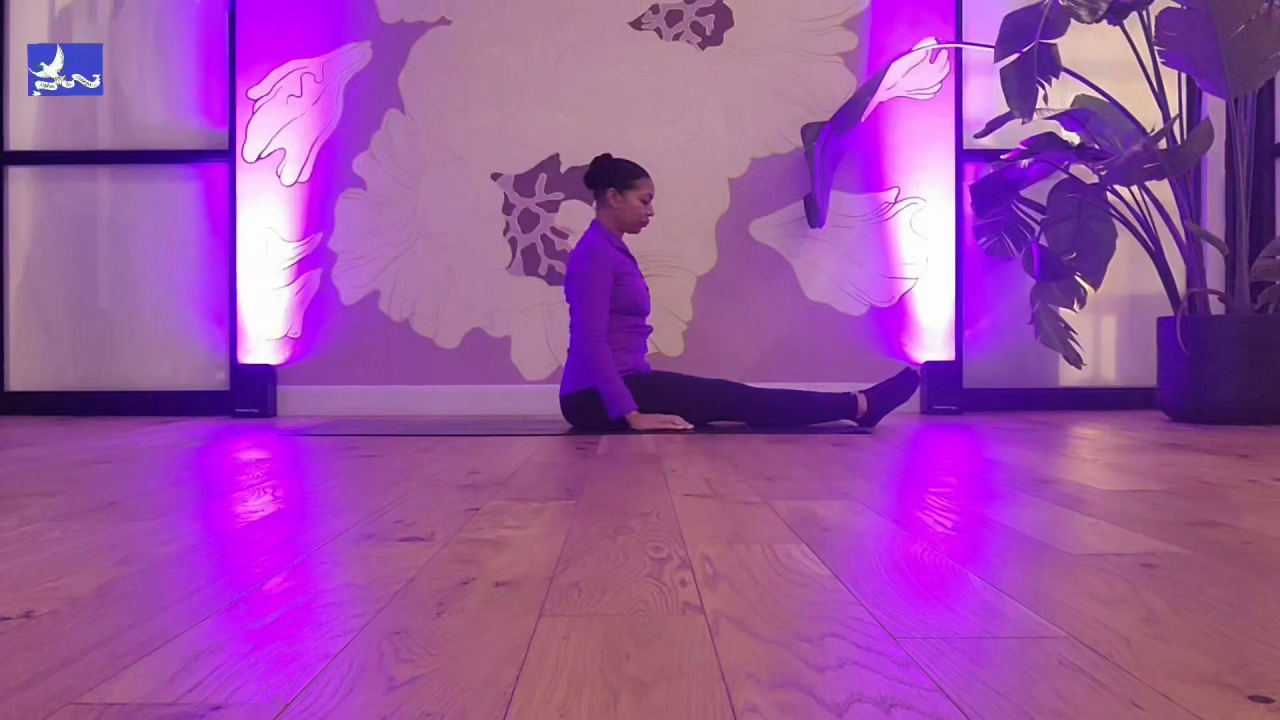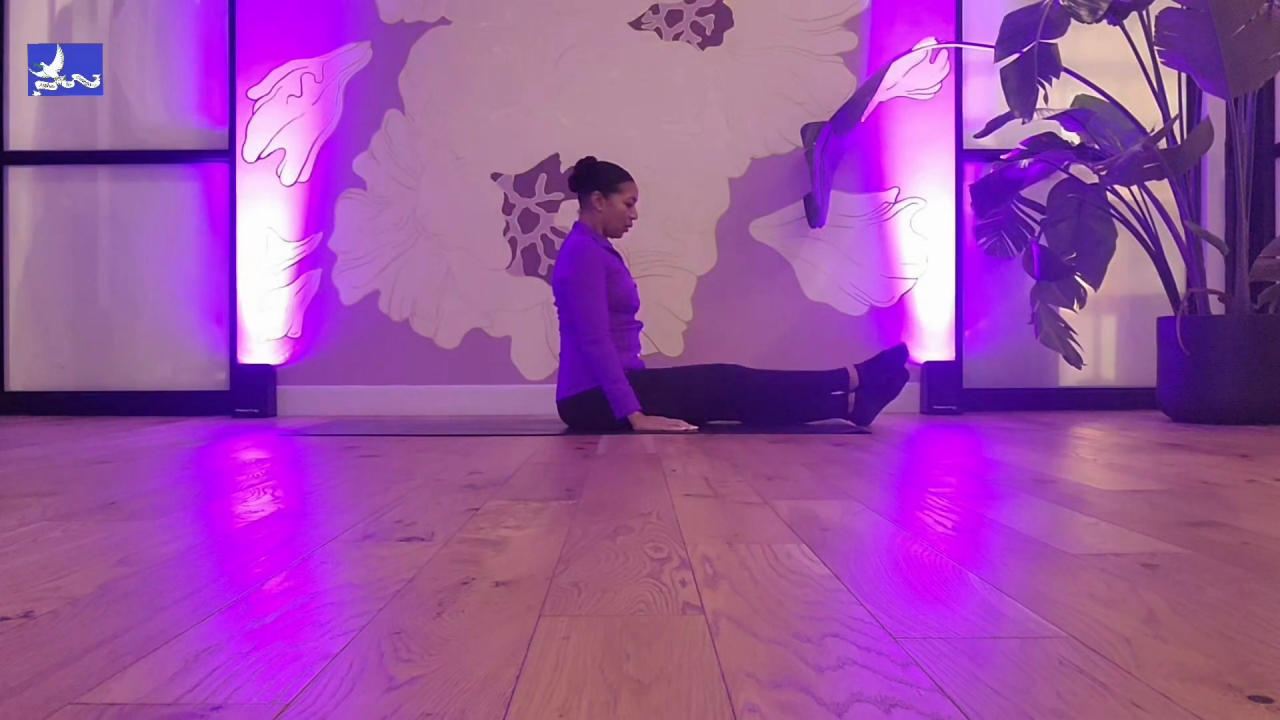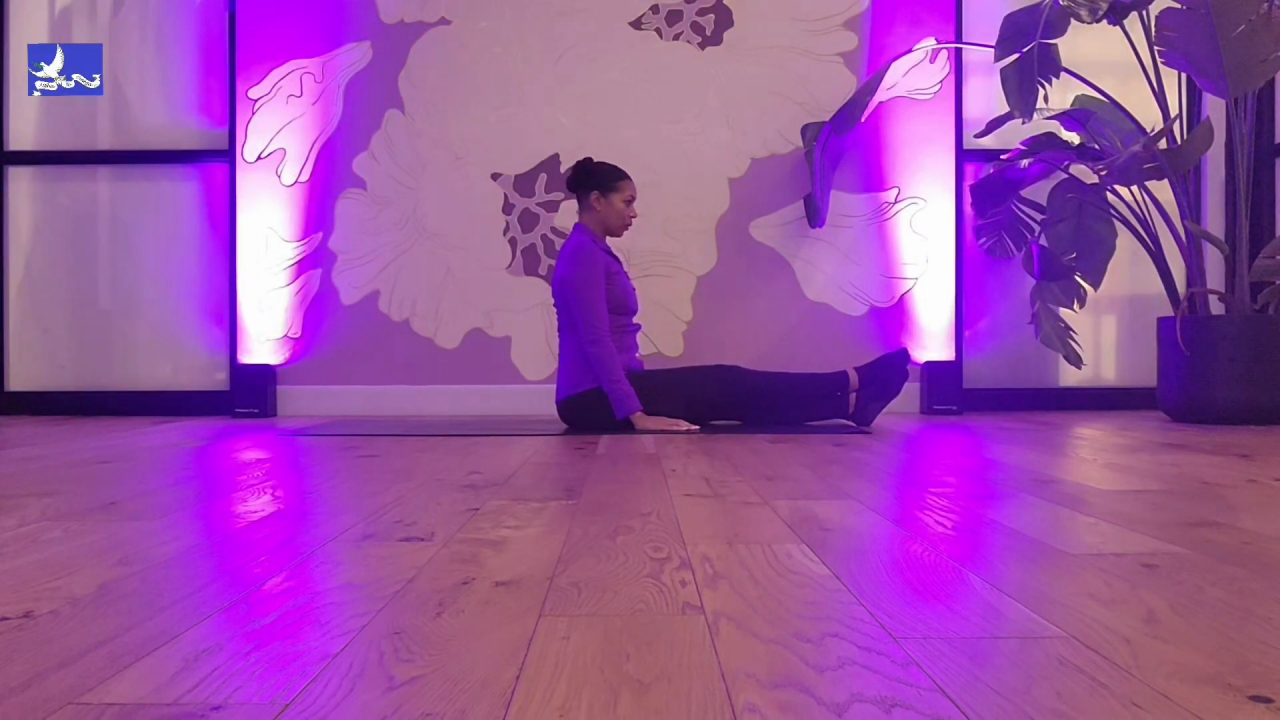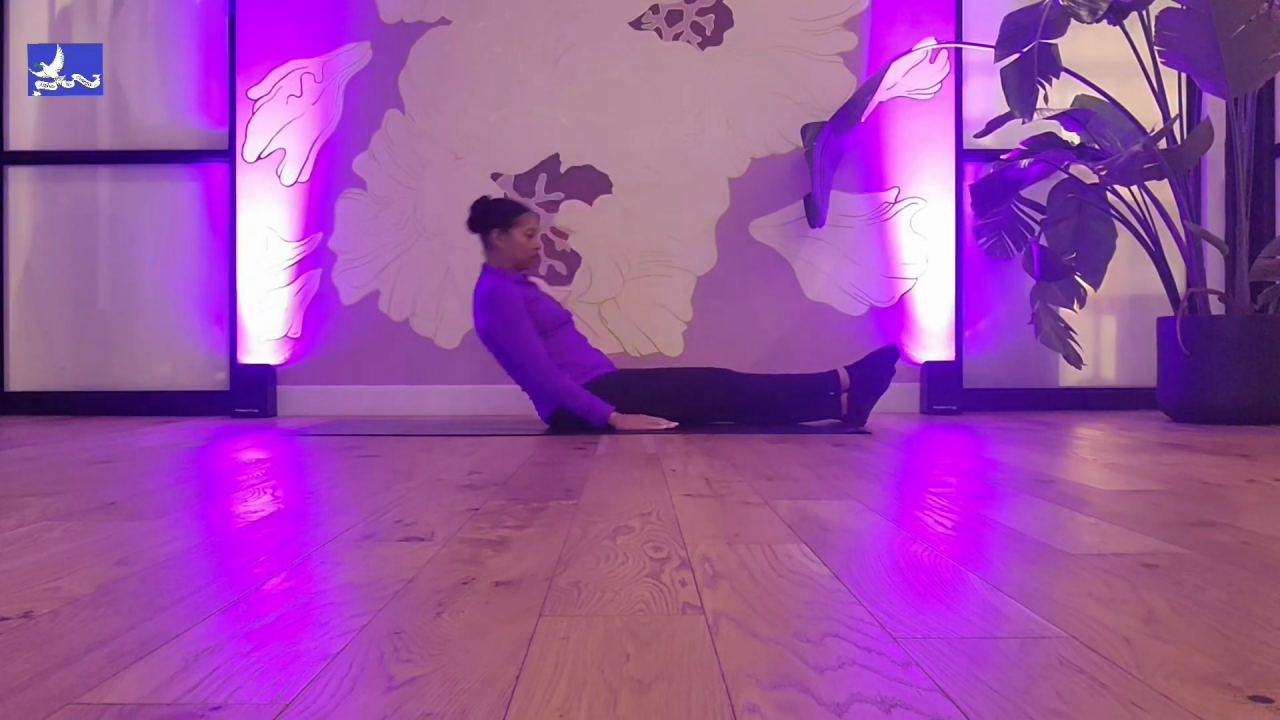
dt=1s
person 1, frame 1
left shoulder: (611, 250)
right shoulder: (596, 252)
right elbow: (591, 341)
left wrist: (639, 400)
right wrist: (631, 414)
left hip: (618, 388)
right hip: (597, 400)
left knee: (730, 396)
right knee: (731, 399)
left ankle: (855, 405)
right ankle: (859, 406)
person 1, frame 2
left shoulder: (596, 251)
right shoulder: (583, 252)
right elbow: (595, 341)
left wrist: (641, 401)
right wrist: (635, 414)
left hip: (605, 394)
right hip: (595, 400)
left knee: (730, 396)
right knee: (727, 382)
left ankle: (850, 404)
right ankle: (853, 378)
person 1, frame 3
left shoulder: (594, 252)
right shoulder: (582, 254)
right elbow: (595, 341)
left wrist: (640, 399)
right wrist: (636, 413)
left hip: (604, 394)
right hip: (594, 399)
left knee: (726, 391)
right knee: (726, 384)
left ankle: (849, 399)
right ankle: (851, 384)
person 1, frame 4
left shoulder: (513, 286)
right shoulder: (497, 294)
right elbow: (539, 373)
left wrist: (613, 404)
right wrist: (612, 416)
left hip: (593, 391)
right hip: (578, 408)
left knee: (713, 386)
right knee: (714, 389)
left ankle: (840, 392)
right ankle: (840, 391)
